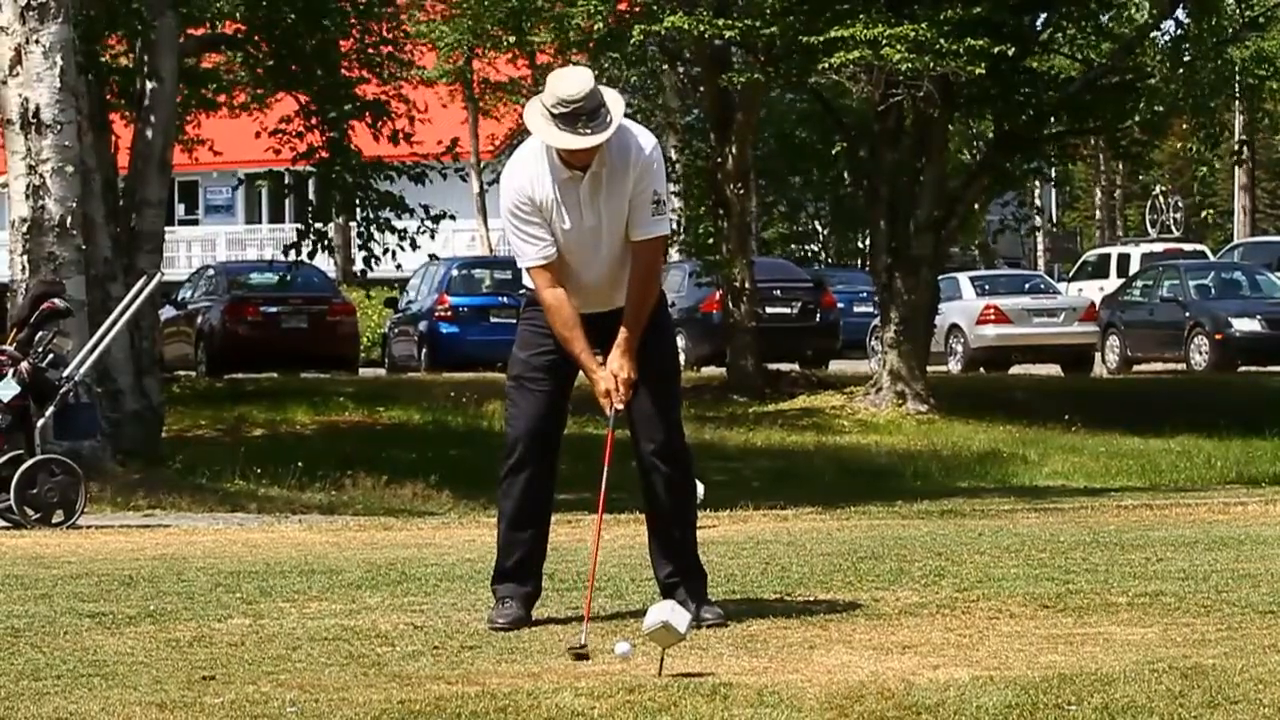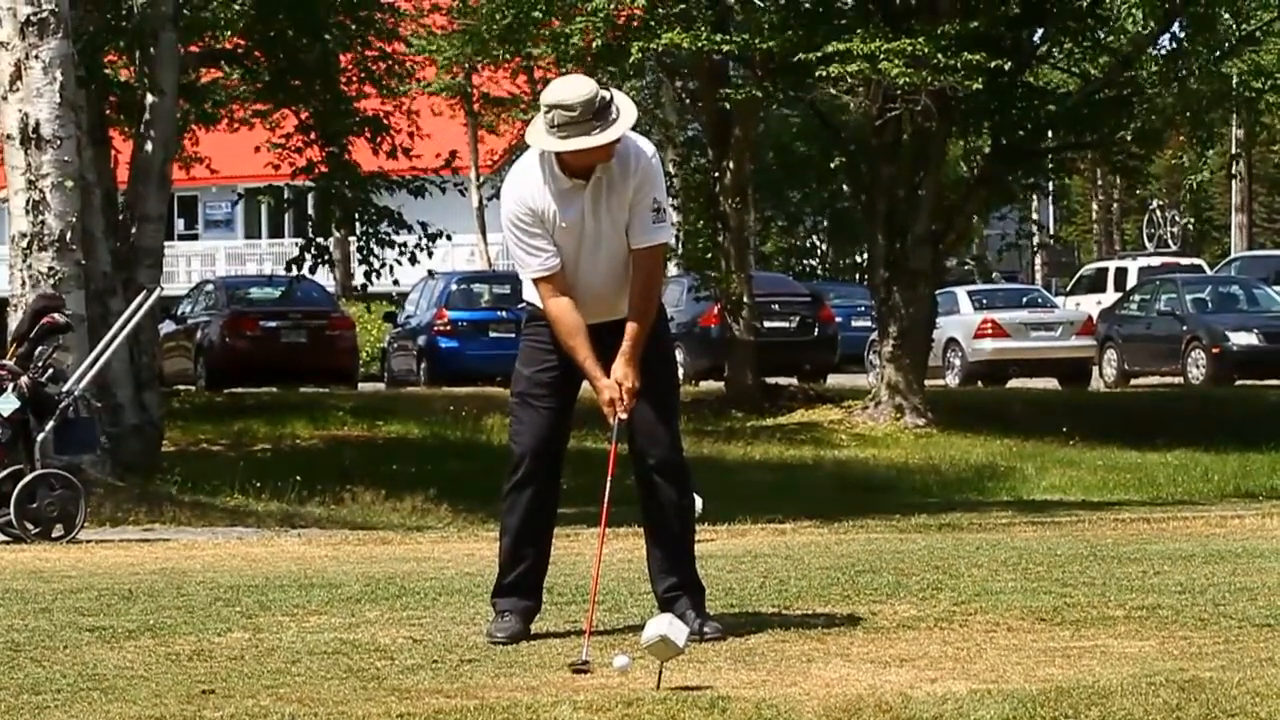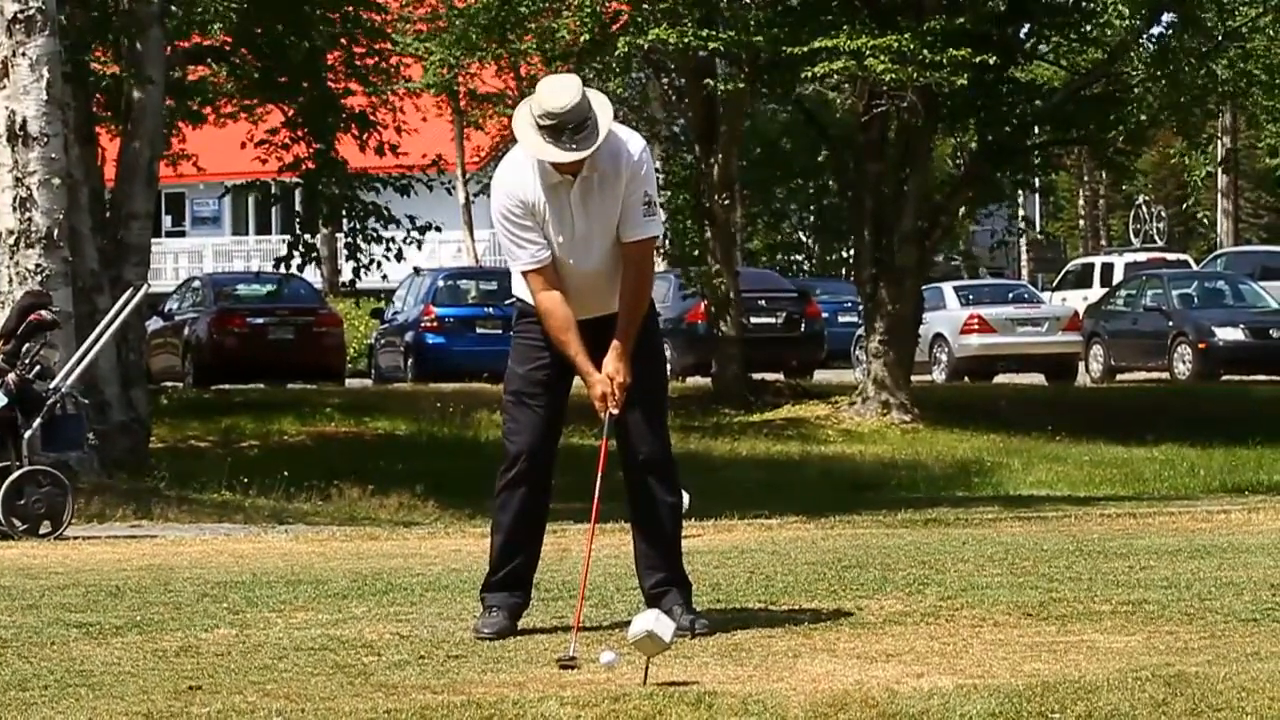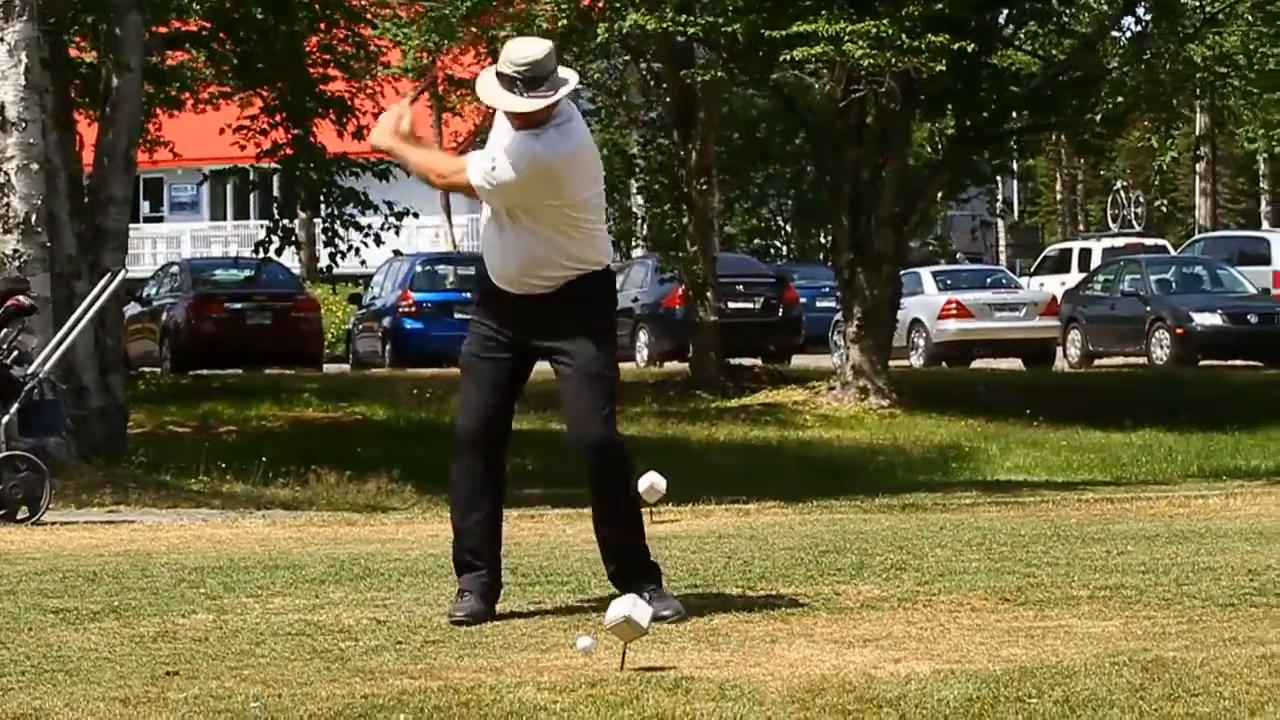
dt=1s
person 1, frame 1
left shoulder: (640, 149)
right shoulder: (521, 176)
left elbow: (648, 256)
right elbow: (548, 285)
left wrist: (625, 349)
right wrist: (590, 368)
left hip: (635, 307)
right hip: (551, 312)
left knee: (663, 446)
right knee: (527, 443)
left ankle: (685, 587)
right ankle: (514, 591)
person 1, frame 2
left shoulder: (639, 158)
right shoulder: (523, 188)
left elbow: (649, 263)
right elbow: (554, 293)
left wrist: (628, 357)
right wrist: (596, 377)
left hip: (634, 319)
right hip: (553, 324)
left knee: (662, 458)
right knee: (532, 457)
left ankle: (682, 599)
right ankle: (514, 603)
person 1, frame 3
left shoulder: (631, 153)
right shoulder: (513, 181)
left elbow: (639, 258)
right elbow: (544, 286)
left wrist: (621, 351)
right wrist: (588, 371)
left hip: (627, 316)
right hip: (544, 321)
left knee: (650, 456)
right knee: (525, 456)
left ankle: (669, 595)
right ankle: (503, 598)
person 1, frame 4
left shoulder: (554, 148)
right shoulder: (515, 118)
left elbow: (454, 177)
right elbow: (465, 170)
left wrist: (394, 142)
right wrist: (411, 137)
left hip: (573, 301)
right hip: (503, 299)
left knee: (596, 439)
right knee: (475, 439)
left ankle: (639, 579)
right ankle: (476, 582)
